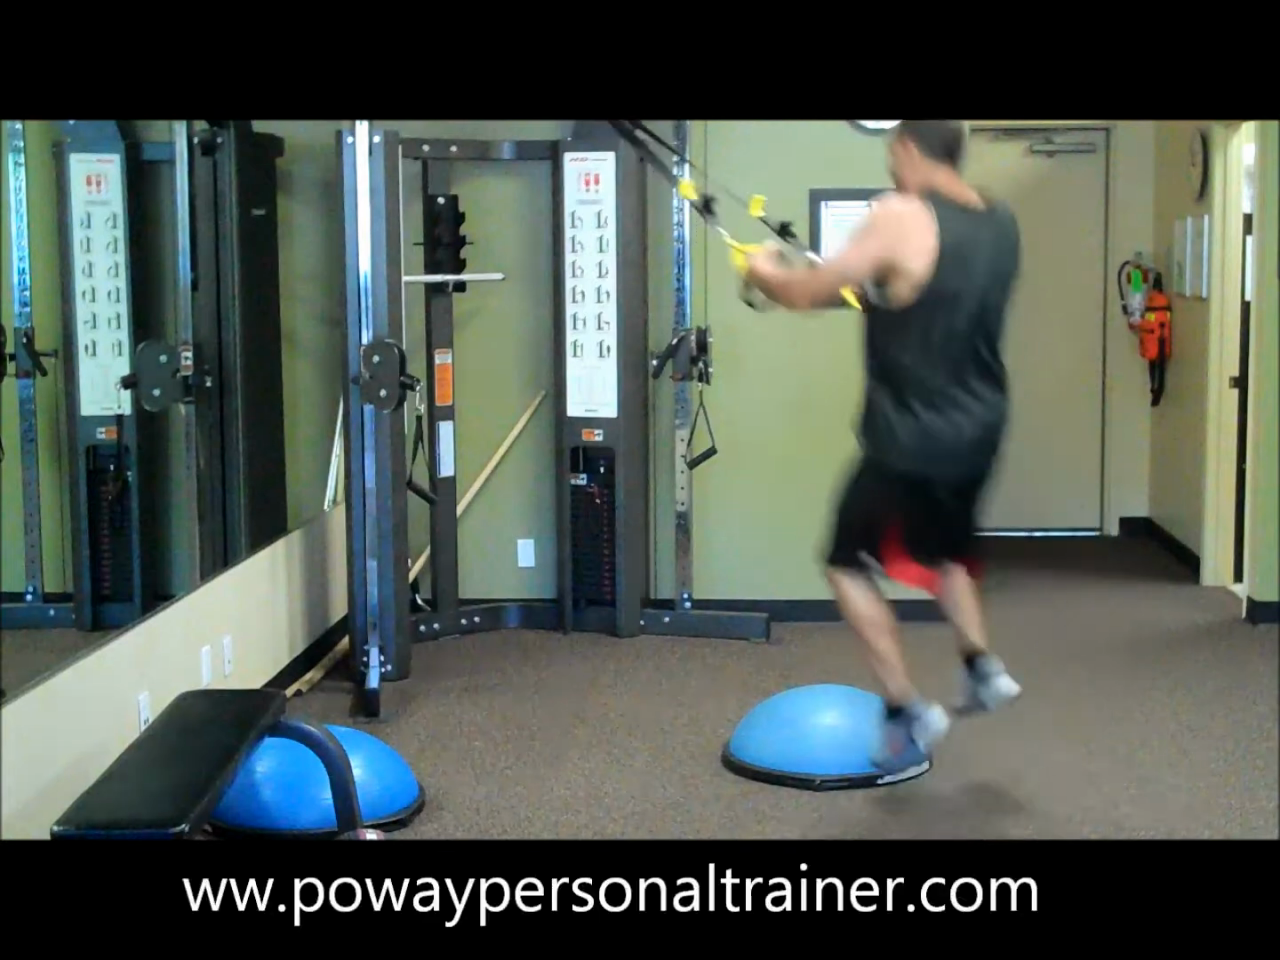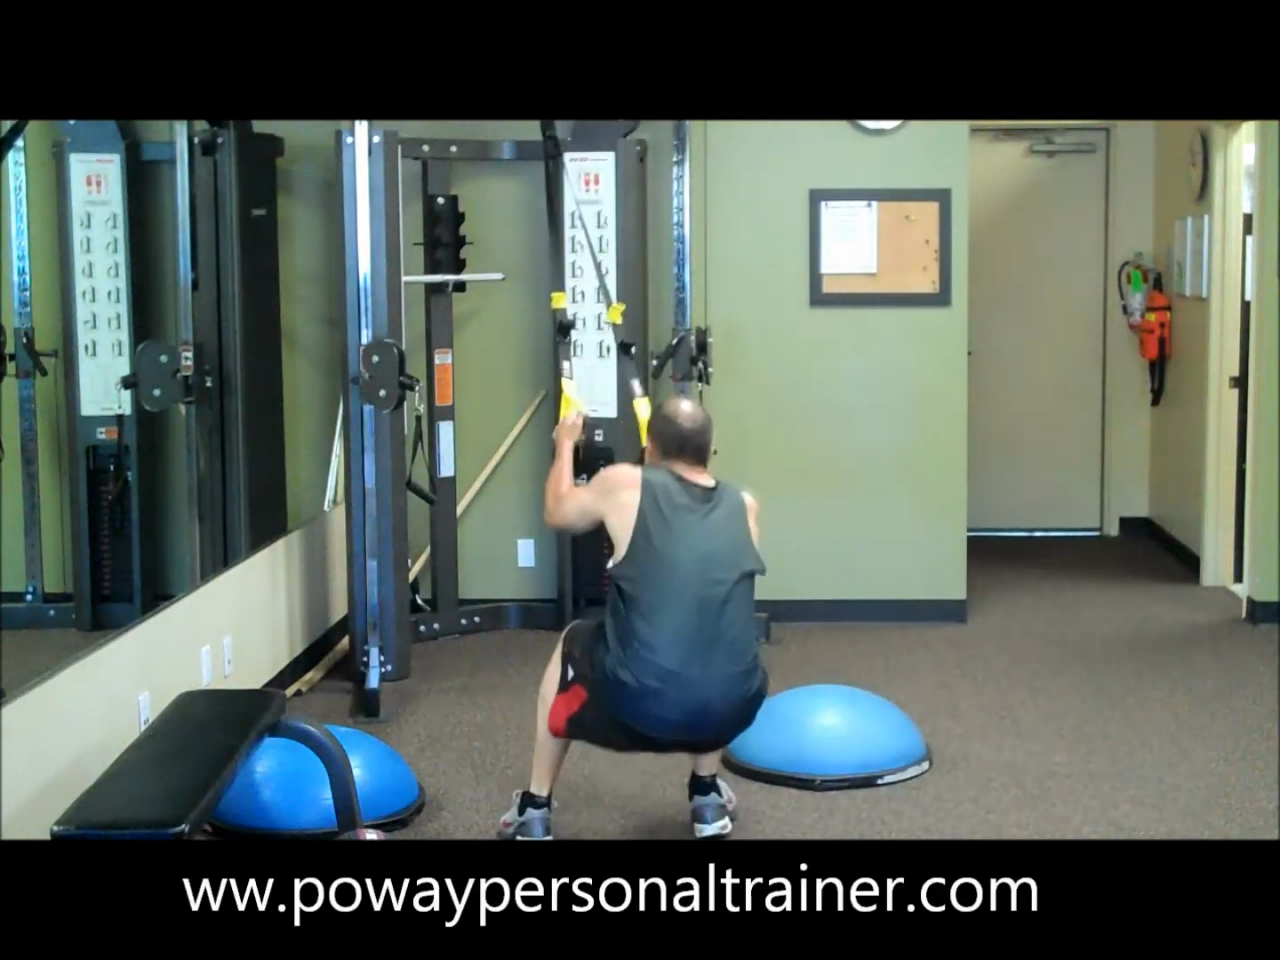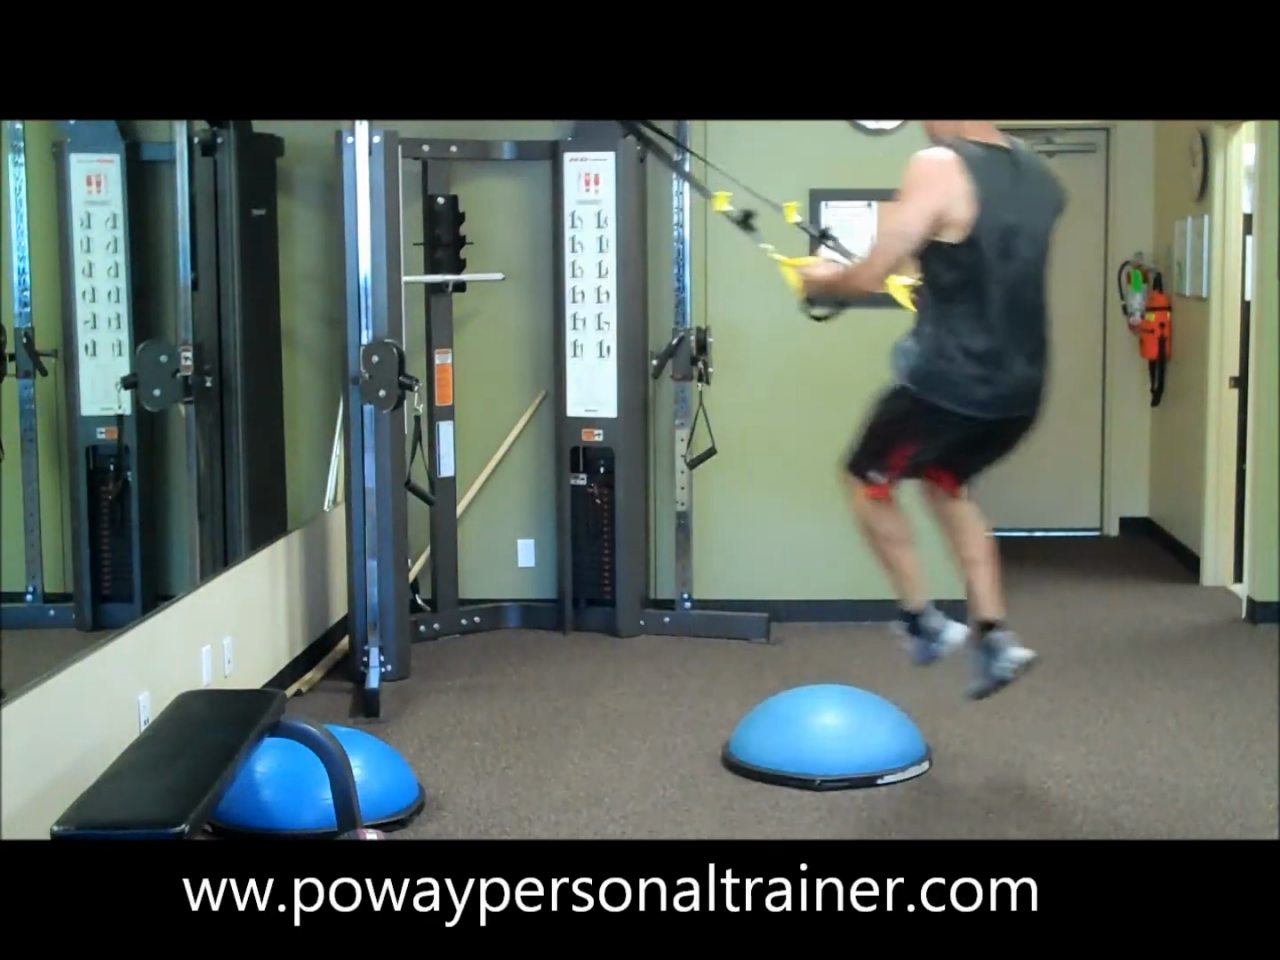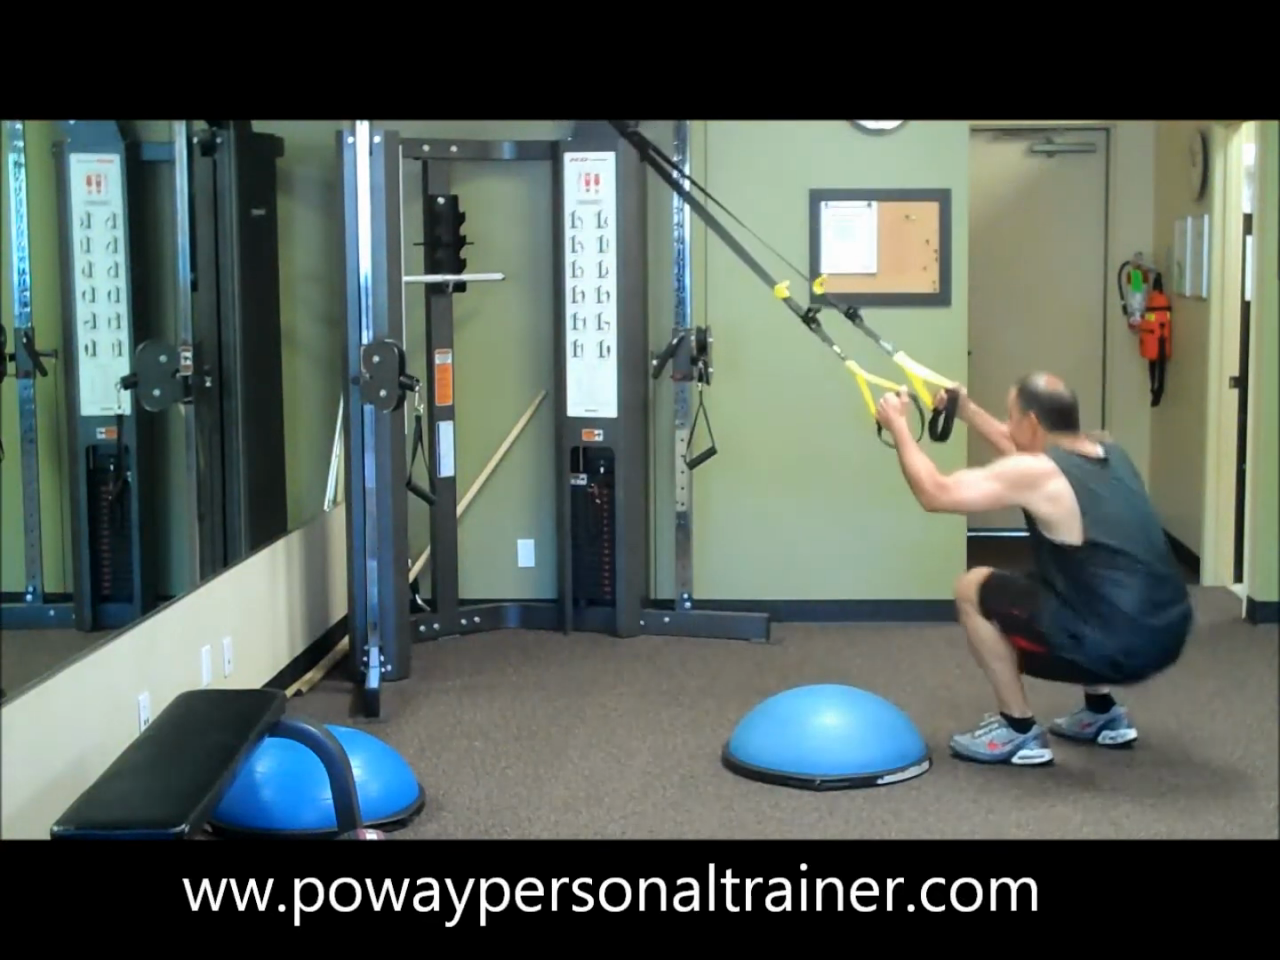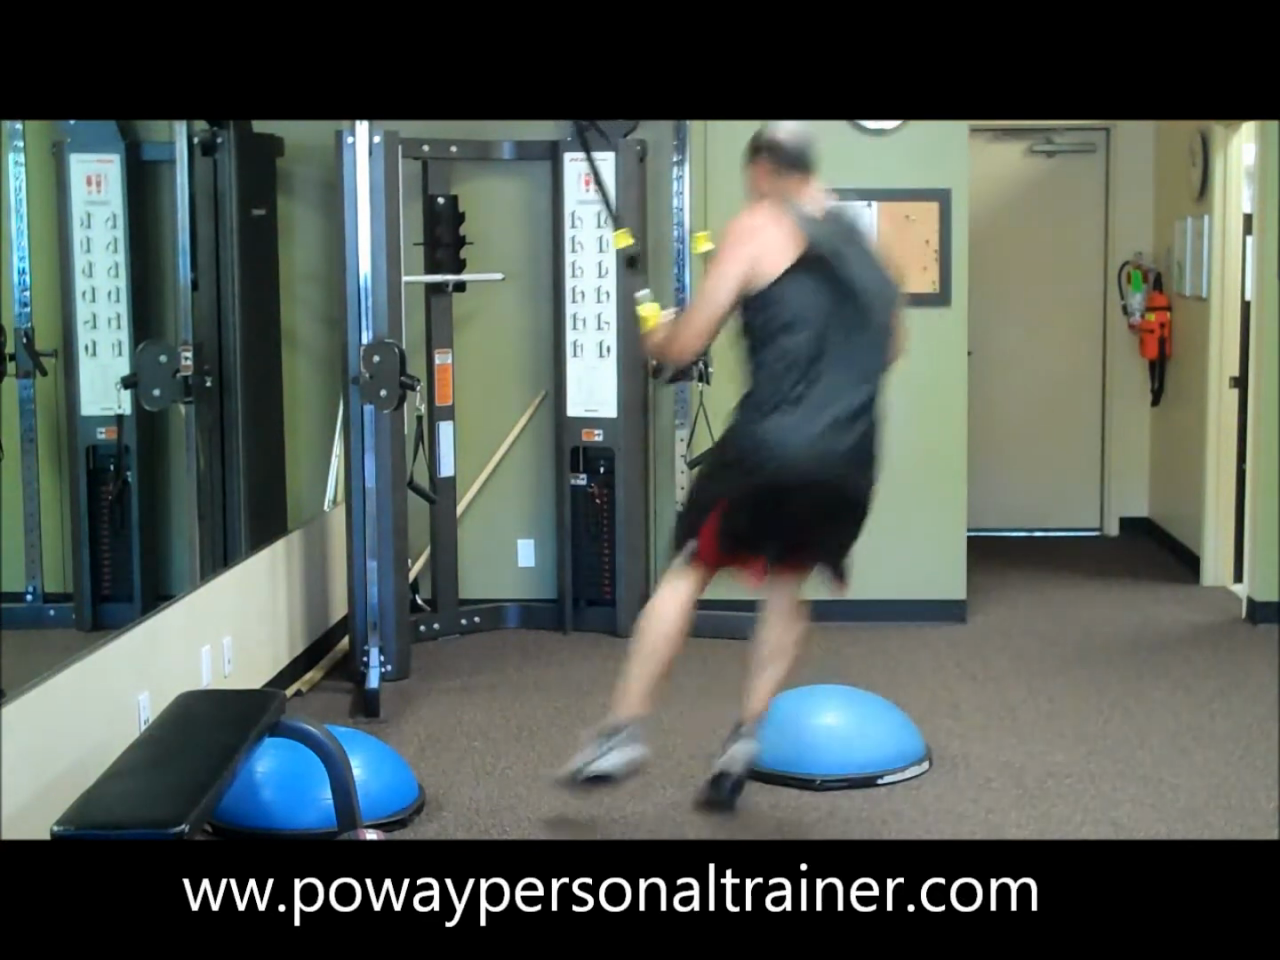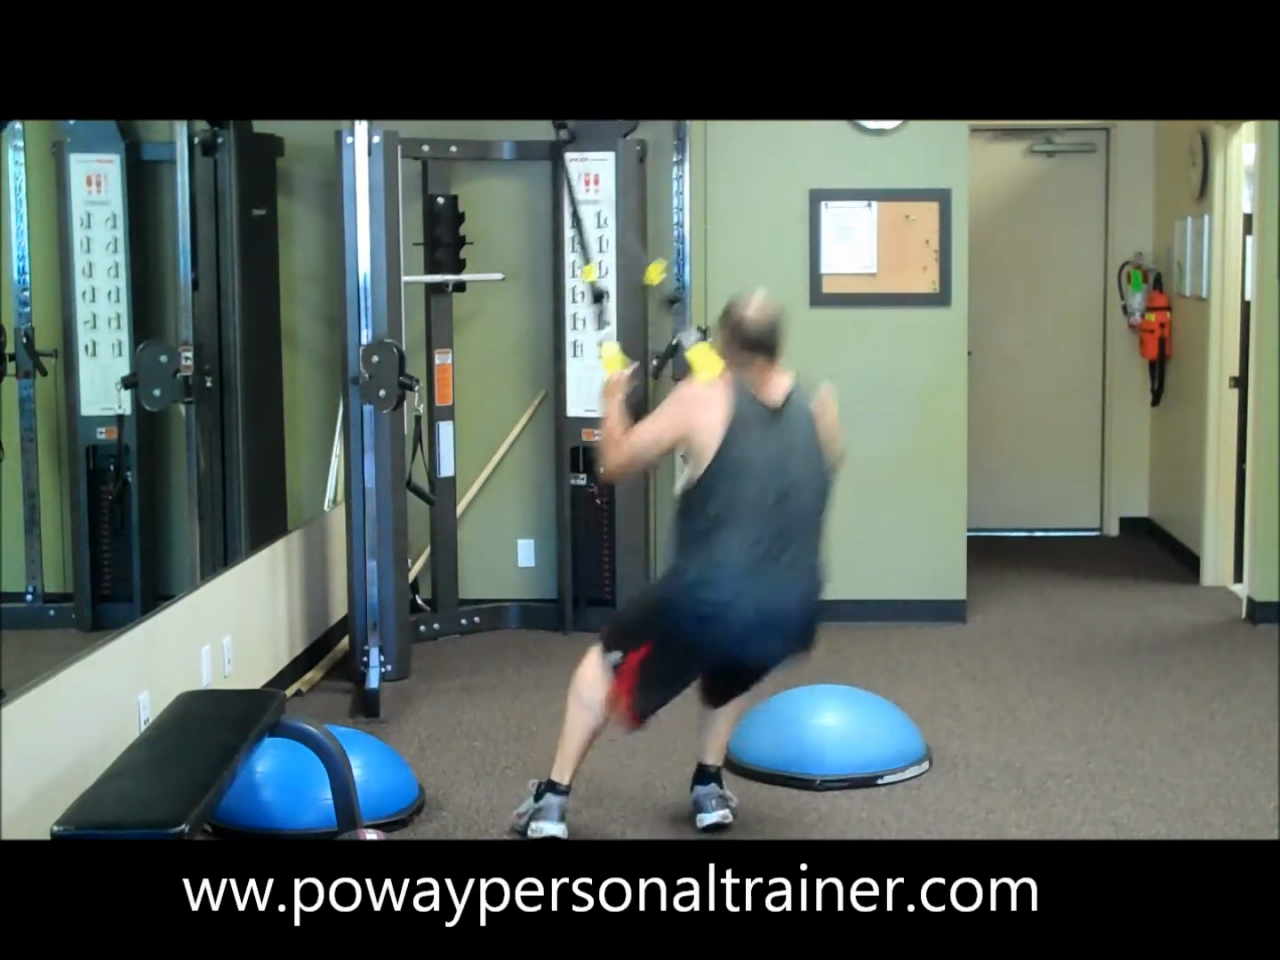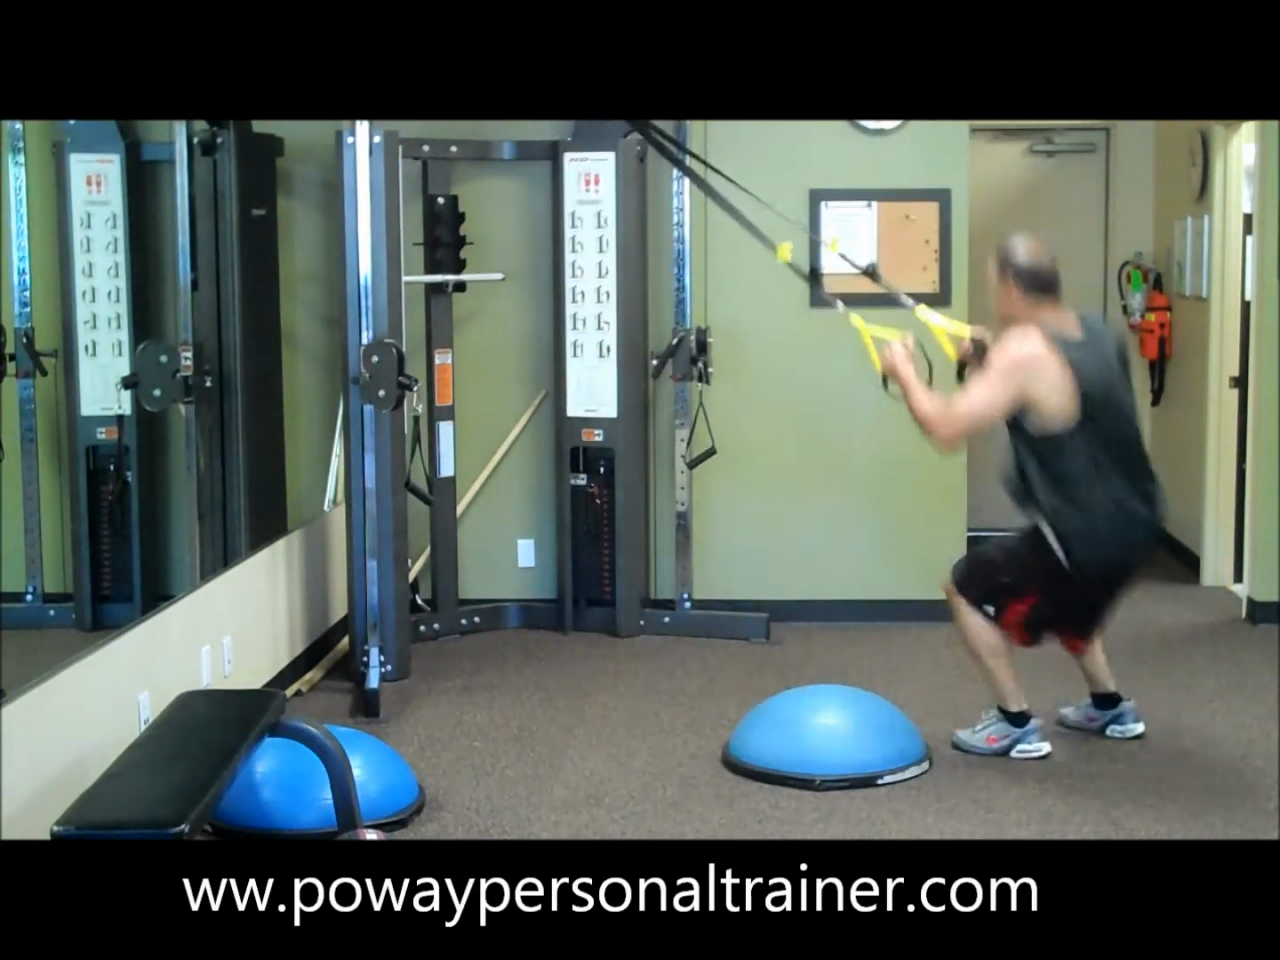
dt=0.7s
person 1, frame 1
left shoulder: (902, 218)
right shoulder: (1002, 223)
left elbow: (806, 294)
left wrist: (763, 272)
left hip: (910, 444)
right hip: (976, 434)
left knee: (849, 566)
right knee: (943, 546)
left ankle: (908, 710)
right ankle: (983, 667)
person 1, frame 2
left shoulder: (625, 485)
right shoulder: (744, 506)
left elbow: (558, 514)
left wrist: (565, 444)
left hip: (643, 701)
right hip: (732, 707)
left knee: (574, 648)
left ankle: (535, 811)
right ankle: (707, 797)
person 1, frame 3
left shoulder: (937, 168)
right shoulder: (1037, 176)
left elbow: (866, 278)
left wrist: (821, 279)
left hip: (951, 382)
right hip: (1020, 389)
left knee: (865, 483)
right knee: (945, 489)
left ankle: (923, 625)
right ankle: (995, 637)
person 1, frame 4
left shoulder: (1037, 476)
right shoulder: (1108, 455)
left elbow: (936, 494)
left wrist: (898, 426)
right wrist: (966, 410)
left hip: (1123, 646)
right hip: (1169, 631)
left knee: (974, 591)
left ankle: (1019, 732)
right ankle: (1104, 713)
person 1, frame 5
left shoulder: (758, 227)
right shoulder: (864, 243)
left elbow: (684, 347)
right elbow: (888, 347)
left wrist: (656, 333)
left hip: (773, 447)
right hip: (849, 459)
left knee: (686, 573)
right knee: (785, 583)
left ankle: (622, 731)
right ankle: (746, 740)
person 1, frame 6
left shoulder: (704, 400)
right shoulder: (820, 409)
left elbow: (617, 461)
left wrist: (615, 401)
left hip: (708, 608)
right hip: (789, 624)
left knee: (604, 659)
left ankle: (553, 797)
right ankle: (710, 786)
person 1, frame 7
left shoulder: (1025, 350)
right shoulder: (1098, 335)
left elbow: (947, 430)
left wrist: (902, 368)
right wrist: (985, 357)
left hip: (1096, 537)
right hip: (1134, 523)
left knee: (969, 591)
right knee: (1060, 601)
left ankle: (1016, 727)
right ankle: (1113, 710)
